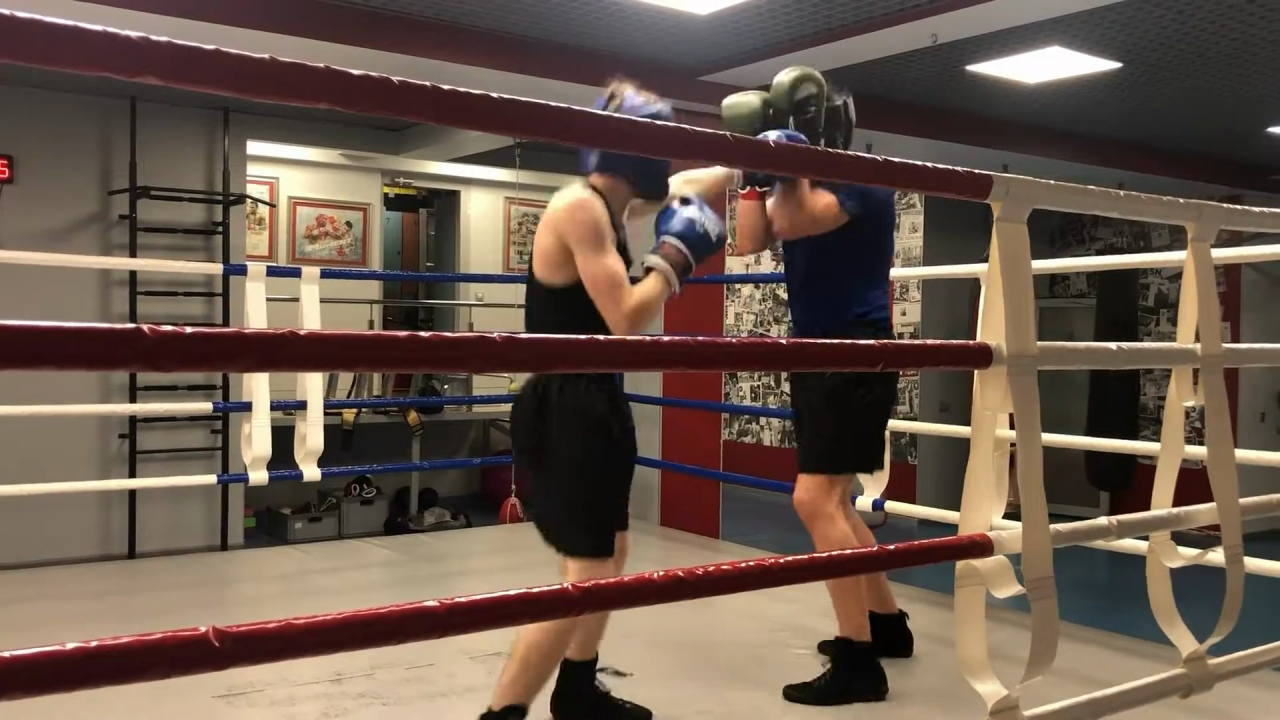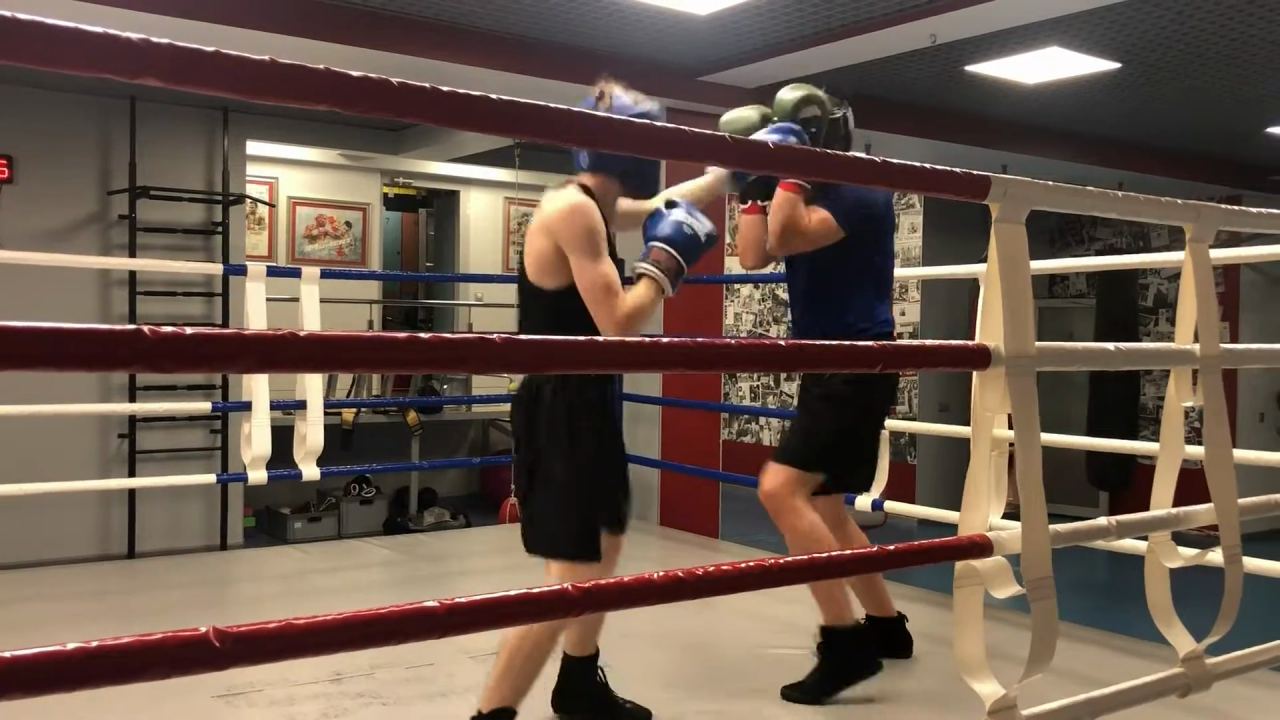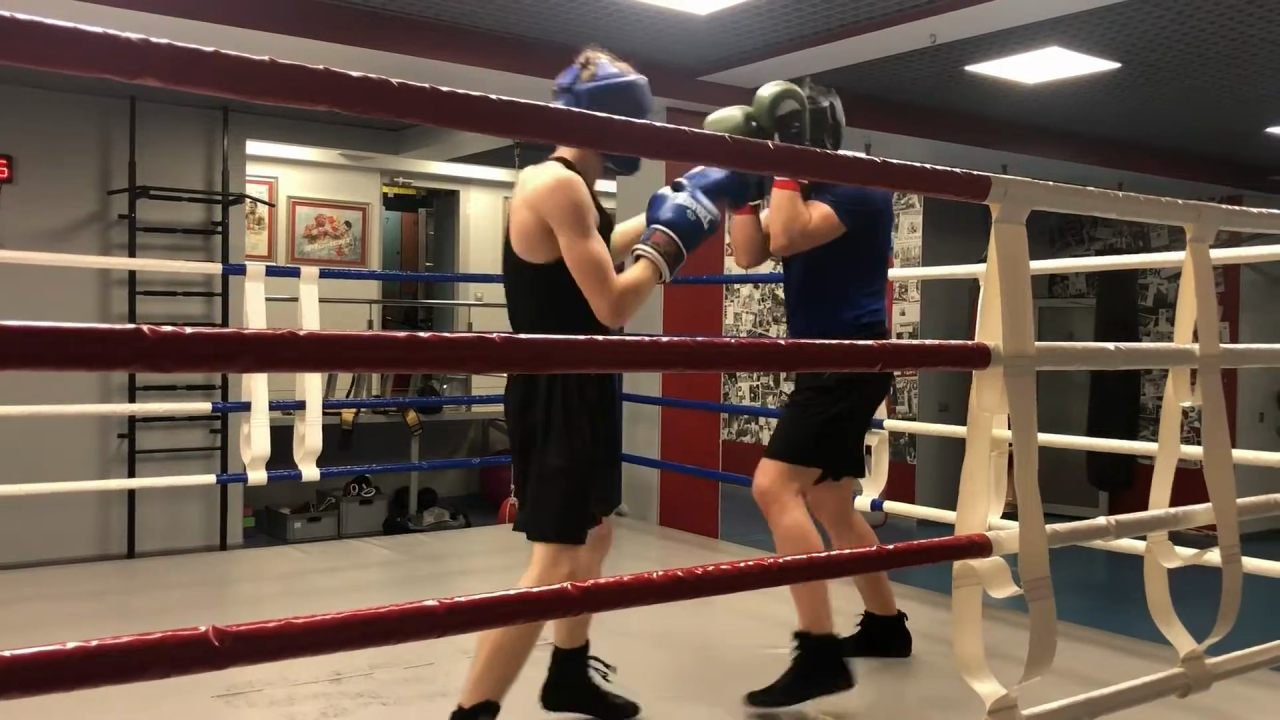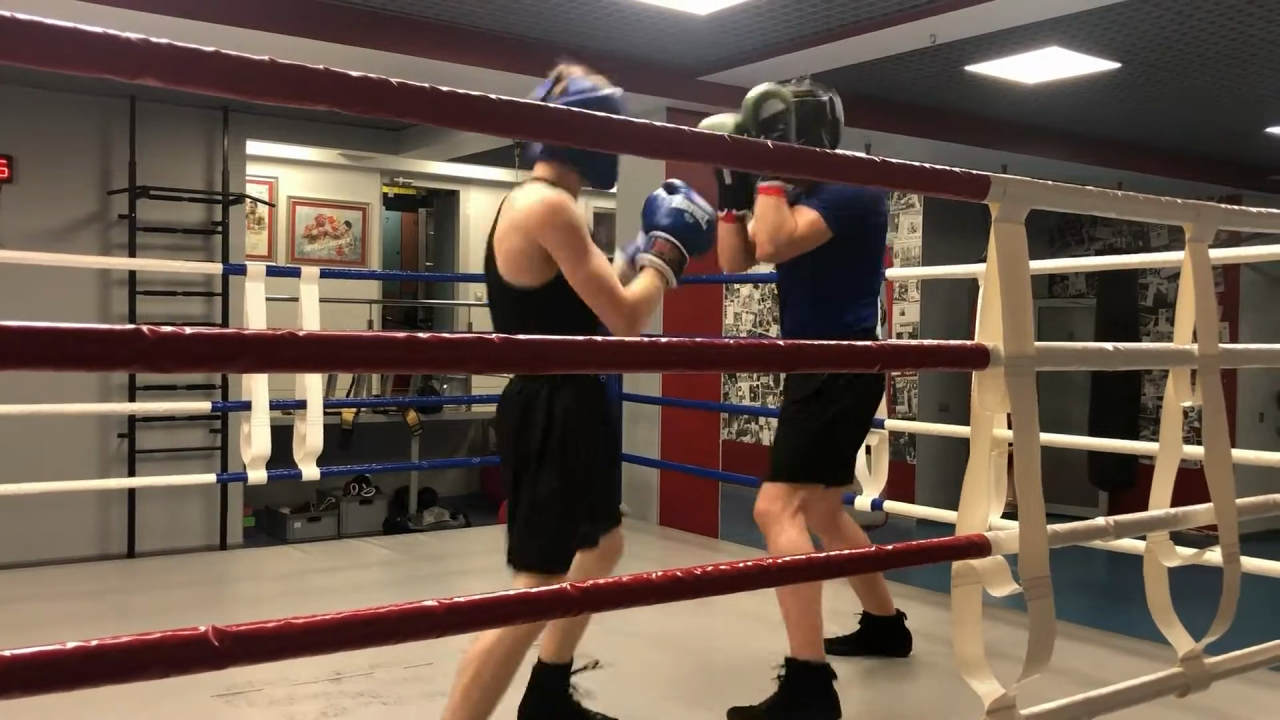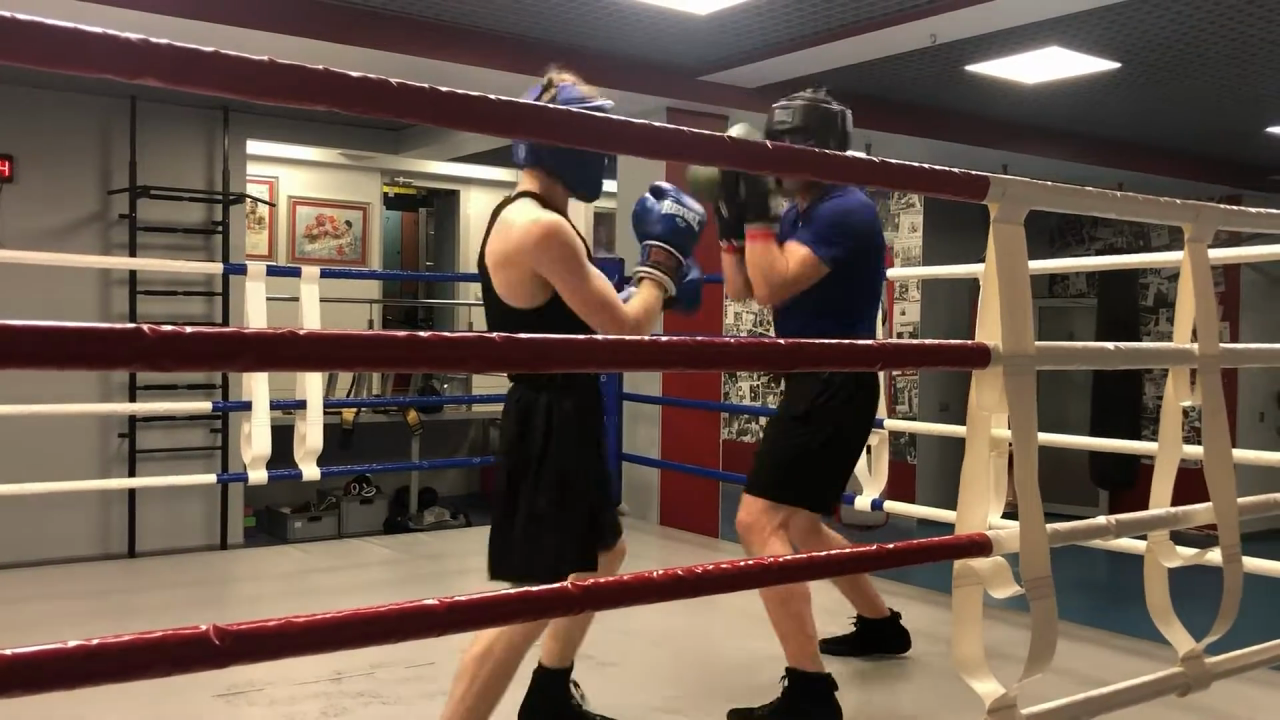
dt=0.1s
person 1, frame 1
left shoulder: (606, 204)
right shoulder: (581, 207)
left elbow: (685, 190)
right elbow: (625, 319)
right wrist: (678, 253)
left hip: (591, 399)
right hip: (567, 403)
left knee: (611, 549)
right knee: (585, 573)
person 1, frame 2
left shoulder: (594, 208)
right shoulder: (574, 210)
left elbow: (660, 205)
right elbow: (619, 323)
right wrist: (670, 257)
left hip: (582, 404)
right hip: (562, 408)
left knee: (603, 545)
right knee: (571, 575)
person 1, frame 3
left shoulder: (569, 182)
right shoulder: (557, 184)
left elbow: (604, 247)
right elbow: (612, 305)
left wrist: (659, 218)
right wrist: (668, 240)
left hip: (577, 386)
right hip: (557, 389)
left knee: (595, 530)
right knee: (555, 564)
person 1, frame 4
left shoulder: (537, 202)
right shoulder: (548, 208)
right elbow: (626, 317)
left wrist: (640, 253)
right wrist: (670, 247)
left hip: (565, 408)
right hip: (552, 413)
left knee: (599, 546)
right knee: (537, 593)
person 1, frame 5
left shoulder: (526, 215)
right shoulder: (541, 229)
right elbow: (622, 331)
left wrist: (649, 277)
right wrist: (664, 257)
left hip: (564, 419)
right hip: (550, 425)
left knee: (603, 557)
person 2, frame 1
left shoulder: (863, 183)
right shoulder: (802, 178)
left elbow: (791, 226)
right elbow: (750, 242)
left wrist: (796, 149)
right wrist: (754, 169)
left knee: (815, 500)
right knee: (831, 500)
left ankle: (859, 661)
right ankle: (887, 622)
person 2, frame 2
left shoulder: (861, 195)
right shoulder: (809, 193)
left elbow: (787, 241)
right elbow: (754, 255)
right wrist: (754, 184)
left hip: (858, 368)
right hip: (832, 370)
left knee: (782, 489)
right knee: (826, 508)
left ankle: (843, 644)
right ankle: (885, 626)
person 2, frame 3
left shoulder: (859, 188)
right shoulder: (804, 188)
left elbow: (787, 239)
right elbow: (748, 255)
left hip: (851, 360)
right hip: (828, 363)
left knee: (775, 486)
right knee: (829, 501)
left ankle: (818, 653)
right ankle: (885, 624)
person 2, frame 4
left shoulder: (851, 191)
right shoulder: (799, 191)
left elbow: (776, 244)
right elbow: (733, 263)
left wrist: (769, 178)
right wrist: (731, 190)
left hip: (840, 371)
right hip: (823, 371)
left knee: (779, 508)
right knee: (821, 509)
right ankle: (885, 622)
person 2, frame 5
left shoulder: (846, 212)
right shoulder: (799, 212)
left elbow: (772, 288)
right elbow: (743, 290)
left wrist: (757, 211)
right wrist: (733, 220)
left hip: (831, 386)
right hip: (819, 386)
left knee: (759, 522)
right knee: (800, 525)
right ankle: (880, 624)
